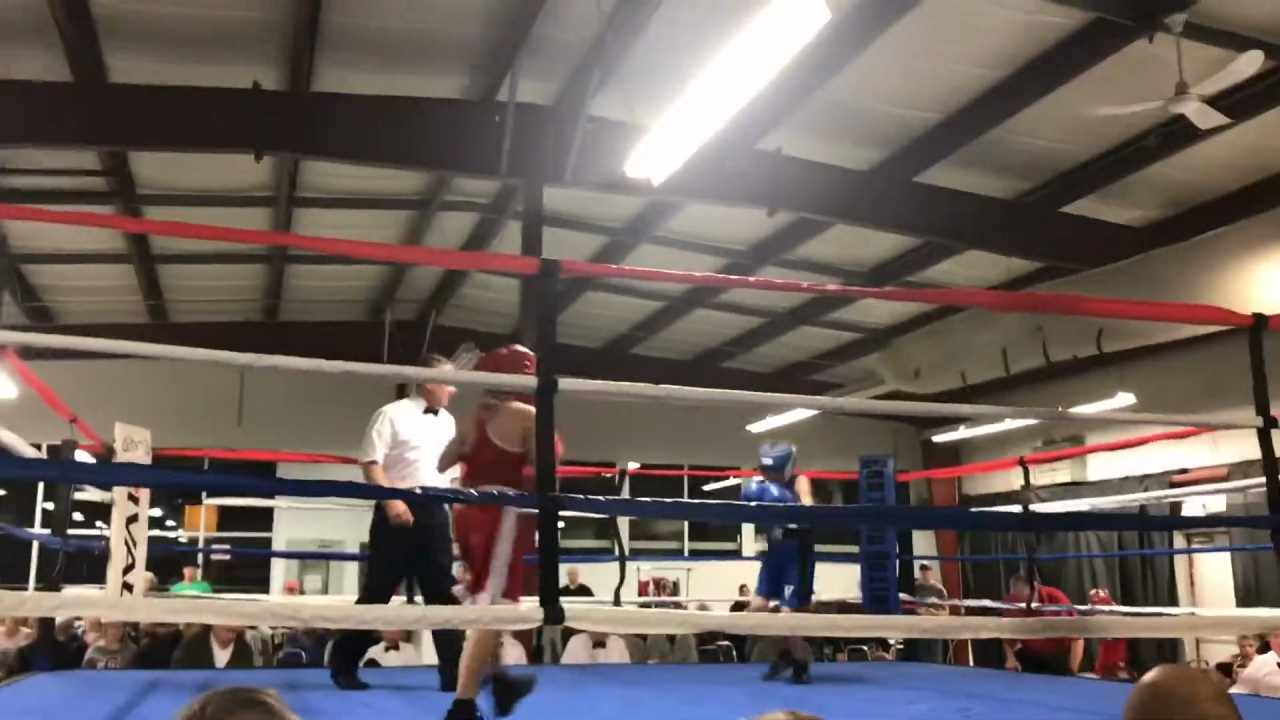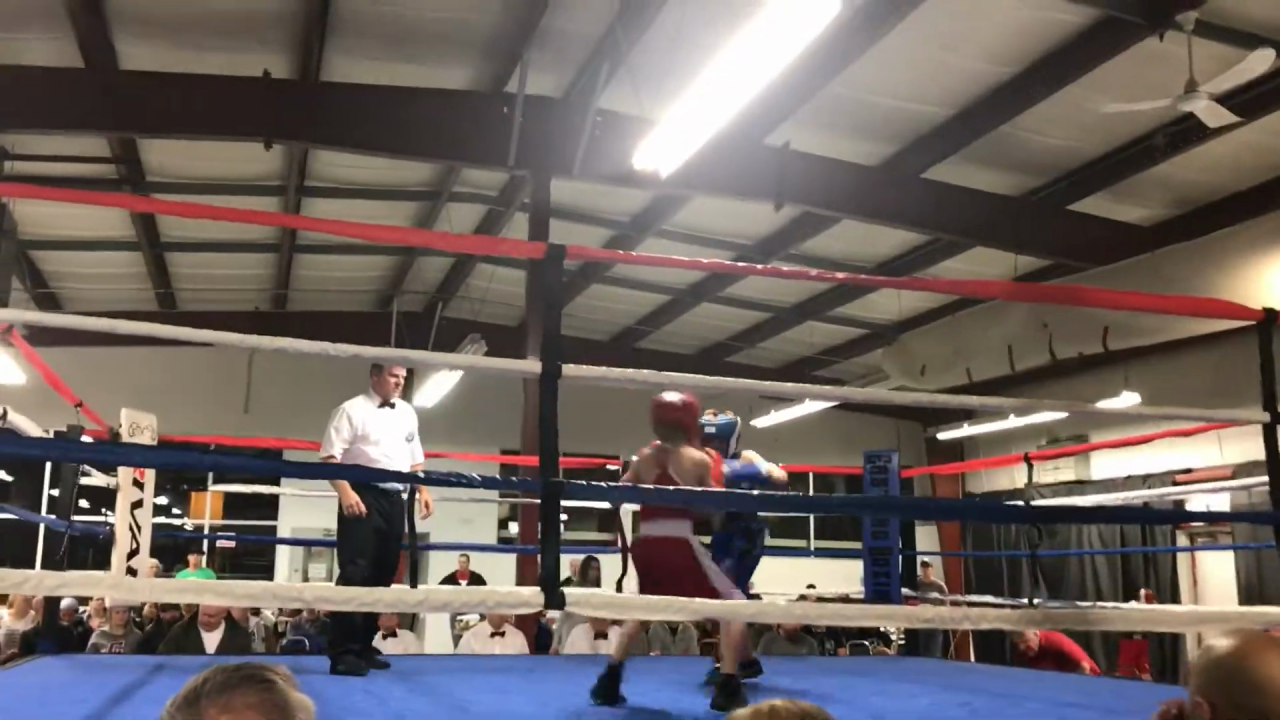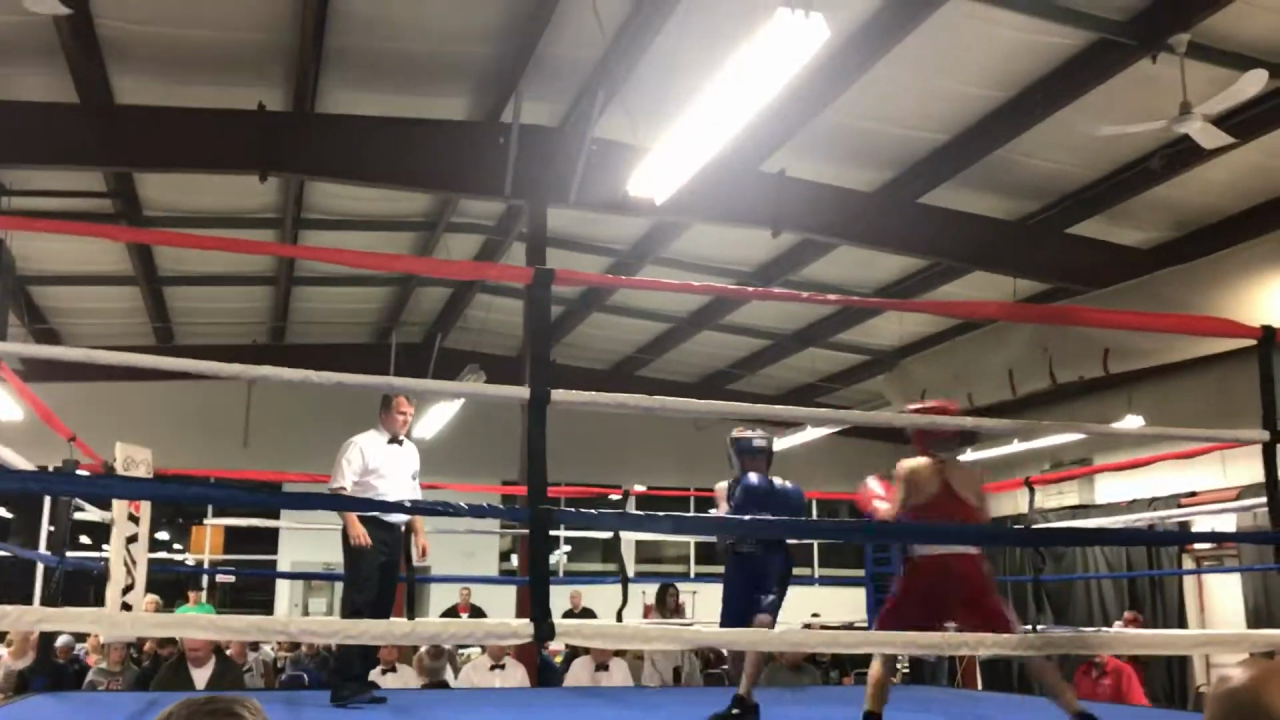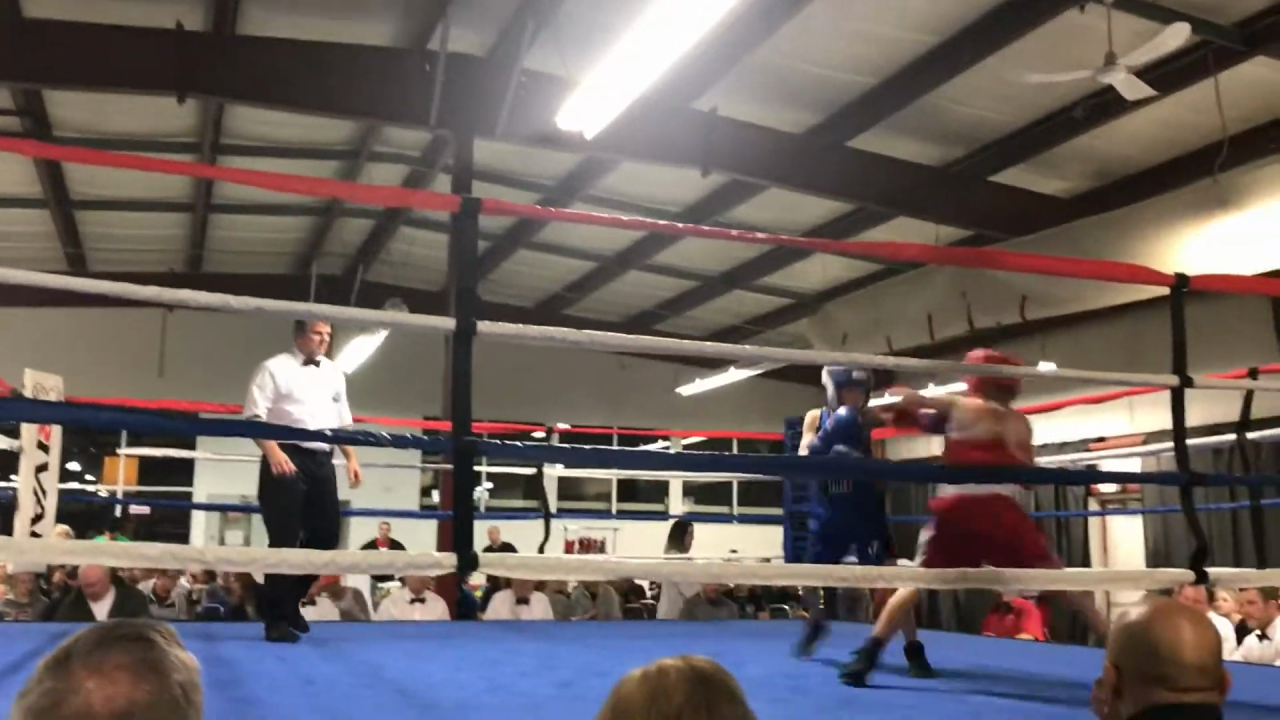
dt=0.7s
person 1, frame 1
left shoulder: (477, 415)
right shoulder: (526, 414)
left elbow: (443, 464)
right wrist: (552, 449)
left hip: (468, 512)
right hip: (499, 513)
left knee: (490, 605)
right knee: (494, 609)
left ankle: (501, 682)
person 1, frame 2
left shoulder: (647, 456)
right shoulder: (699, 459)
right wrist: (711, 471)
left hip: (646, 544)
right hip: (679, 544)
left ankle: (609, 680)
right ankle: (728, 686)
person 1, frame 3
left shoulder: (912, 468)
right shoulder: (968, 475)
left elbow: (892, 518)
right elbow: (983, 527)
left wrist: (876, 503)
left hip: (925, 568)
right hip: (967, 565)
person 1, frame 4
left shoulder: (956, 404)
right shoulder: (1013, 420)
right elbow: (1025, 465)
left hip: (951, 503)
right hip: (996, 505)
left knee: (916, 584)
left ankle: (867, 657)
person 2, frame 1
left shoulder: (447, 421)
right shoulder: (393, 415)
right elbow: (370, 462)
right wrist: (390, 500)
left hip: (432, 510)
right hip: (399, 511)
left knee: (440, 590)
right knee: (379, 588)
left ankle: (454, 671)
right ankle: (344, 664)
person 2, frame 2
left shoulder: (407, 413)
right shoulder: (352, 410)
left elbow: (414, 459)
right elbow: (330, 455)
left wrist: (423, 490)
right wrist: (345, 492)
left hip: (394, 500)
right hip: (362, 498)
left knee: (381, 577)
right knee: (353, 573)
left ankle: (362, 647)
right ankle: (343, 654)
person 2, frame 3
left shoulder: (411, 451)
right shoulder: (361, 444)
right elbow: (339, 488)
left wrist: (419, 534)
right wrist: (352, 524)
left hip: (394, 534)
right hip: (366, 531)
left knee: (380, 609)
right knee: (358, 603)
left ankle: (360, 681)
right ankle: (345, 684)
person 2, frame 4
left shoulder: (333, 373)
right shoulder: (275, 368)
left elbow: (342, 421)
right elbow: (255, 414)
left wrist: (351, 458)
right wrist: (272, 451)
left hip: (322, 461)
right hip: (287, 461)
left knee: (325, 536)
right knee: (284, 540)
left ankle: (288, 603)
right ankle: (278, 620)
person 3, frame 1
left shoulder: (799, 482)
right shoulder: (764, 486)
left wrist: (786, 502)
right wrist: (753, 505)
left hip: (797, 553)
right hip: (775, 552)
left knee: (788, 612)
right knee: (757, 607)
left ankle: (801, 664)
right ankle: (787, 652)
person 3, frame 2
left shoulder: (745, 457)
left elbow: (780, 478)
left wrist: (761, 474)
left hip: (745, 534)
right hip: (723, 534)
left ankle: (742, 659)
right ankle: (749, 661)
person 3, frame 3
left shoulder: (777, 486)
right shoulder: (724, 489)
left wrist: (791, 512)
right wrist: (739, 505)
left hip: (772, 563)
right hip: (739, 566)
left knee: (761, 625)
person 3, frame 4
right shoulder: (816, 418)
right wrist: (824, 440)
left hip: (867, 506)
right hip: (831, 508)
left ankle: (914, 649)
right ankle: (817, 621)
